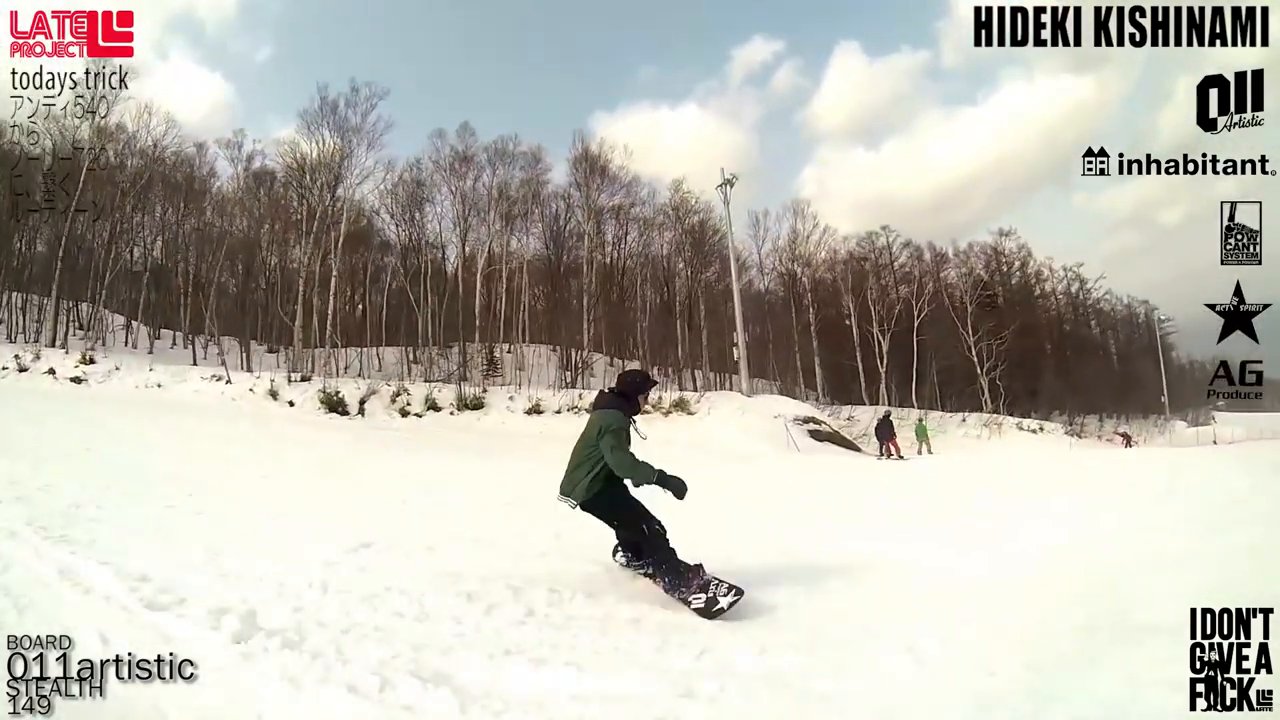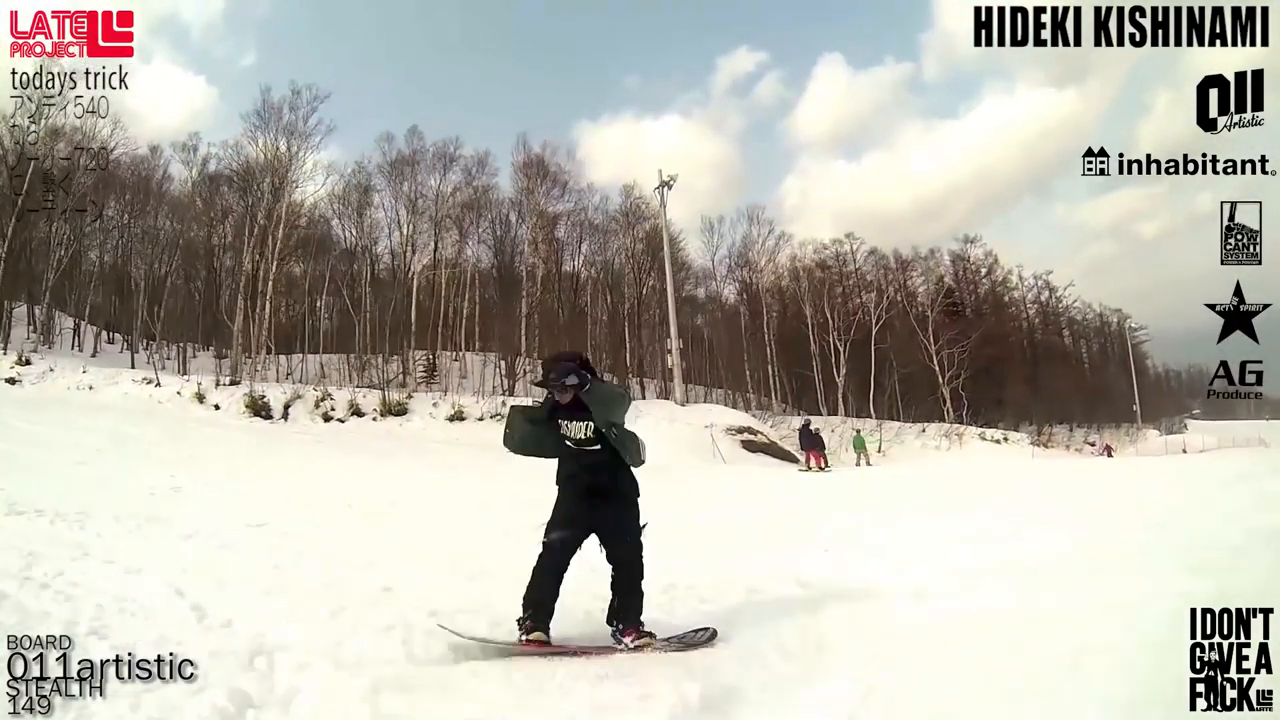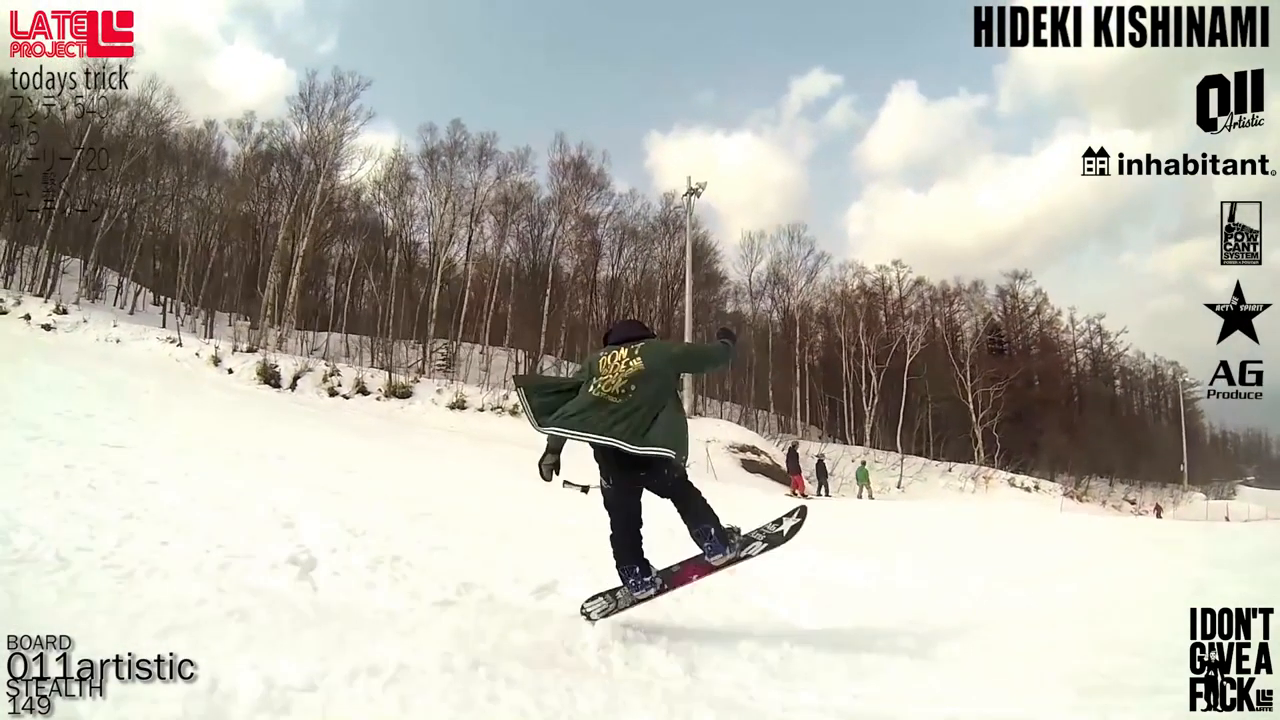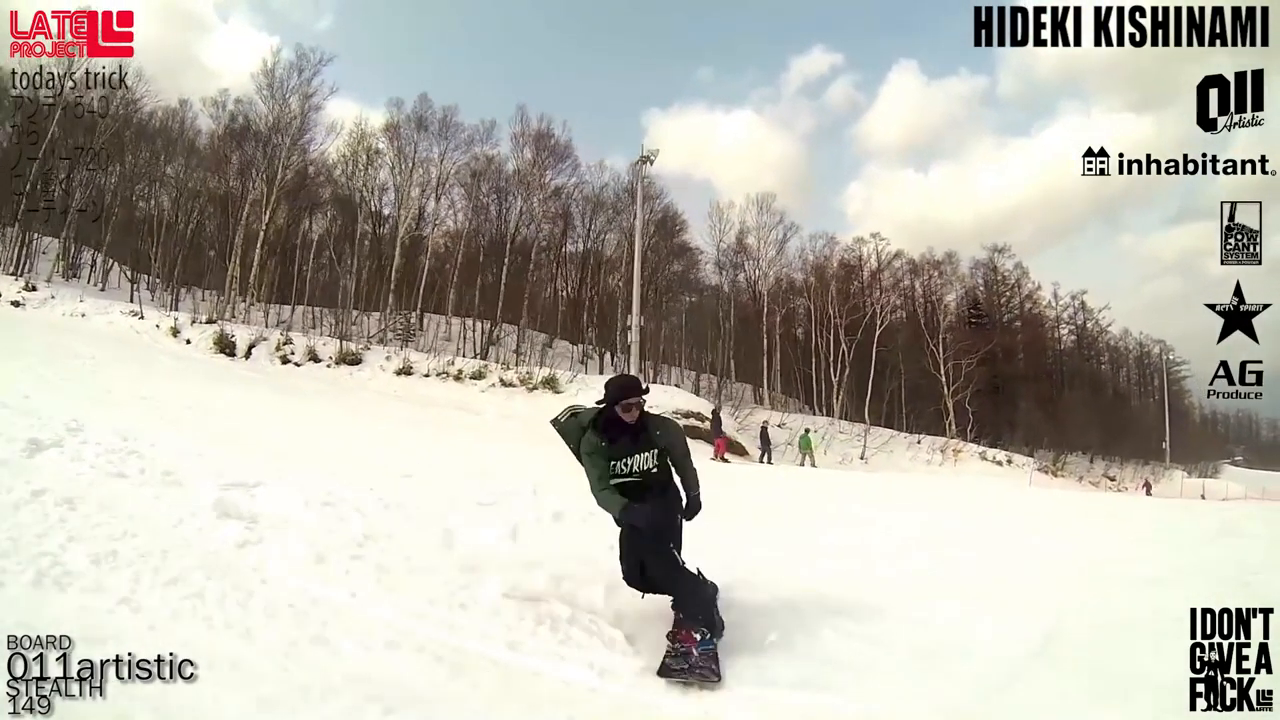
dt=1s
person 1, frame 1
left shoulder: (610, 412)
right shoulder: (614, 420)
right elbow: (621, 461)
left wrist: (640, 469)
right wrist: (662, 478)
left hip: (596, 483)
right hip: (594, 489)
left knee: (626, 510)
right knee: (648, 528)
left ankle: (633, 554)
right ankle: (676, 580)
person 1, frame 2
left shoulder: (606, 397)
right shoulder: (556, 400)
left elbow: (615, 403)
left wrist: (579, 380)
left hip: (616, 490)
right hip: (575, 488)
left knee: (627, 556)
right knee: (555, 550)
left ankle: (626, 625)
right ankle: (533, 622)
person 1, frame 3
left shoulder: (596, 361)
right shoulder: (661, 351)
left elbow: (566, 399)
right elbow: (713, 356)
left wrist: (552, 450)
right wrist: (726, 342)
left hip: (612, 456)
right hip: (653, 449)
left knee: (623, 519)
right knee: (681, 490)
left ankle: (637, 577)
right ankle: (717, 544)
person 1, frame 4
left shoulder: (662, 428)
right shoulder: (594, 440)
left elbow: (683, 462)
right elbow: (601, 491)
left wrist: (693, 497)
right wrist: (629, 512)
left hip: (662, 506)
right hip: (631, 515)
left knee: (662, 565)
right knee: (635, 575)
left ankle: (704, 621)
right ankle: (695, 590)
